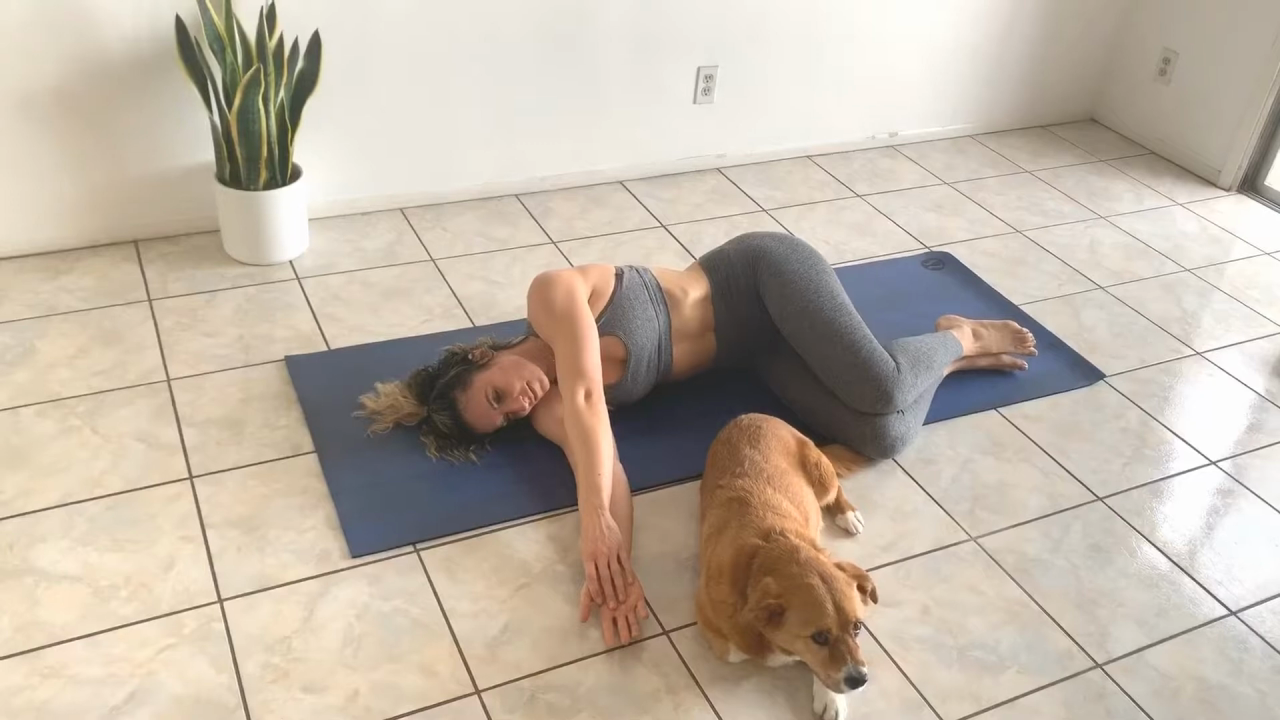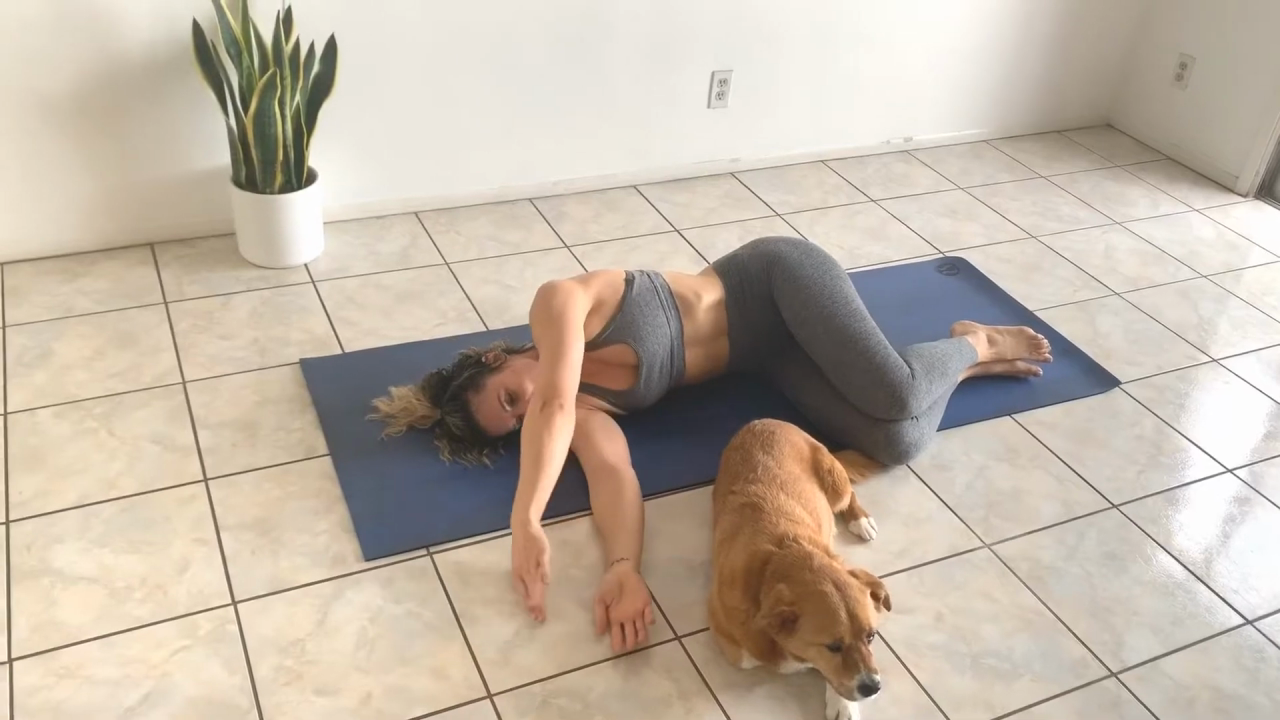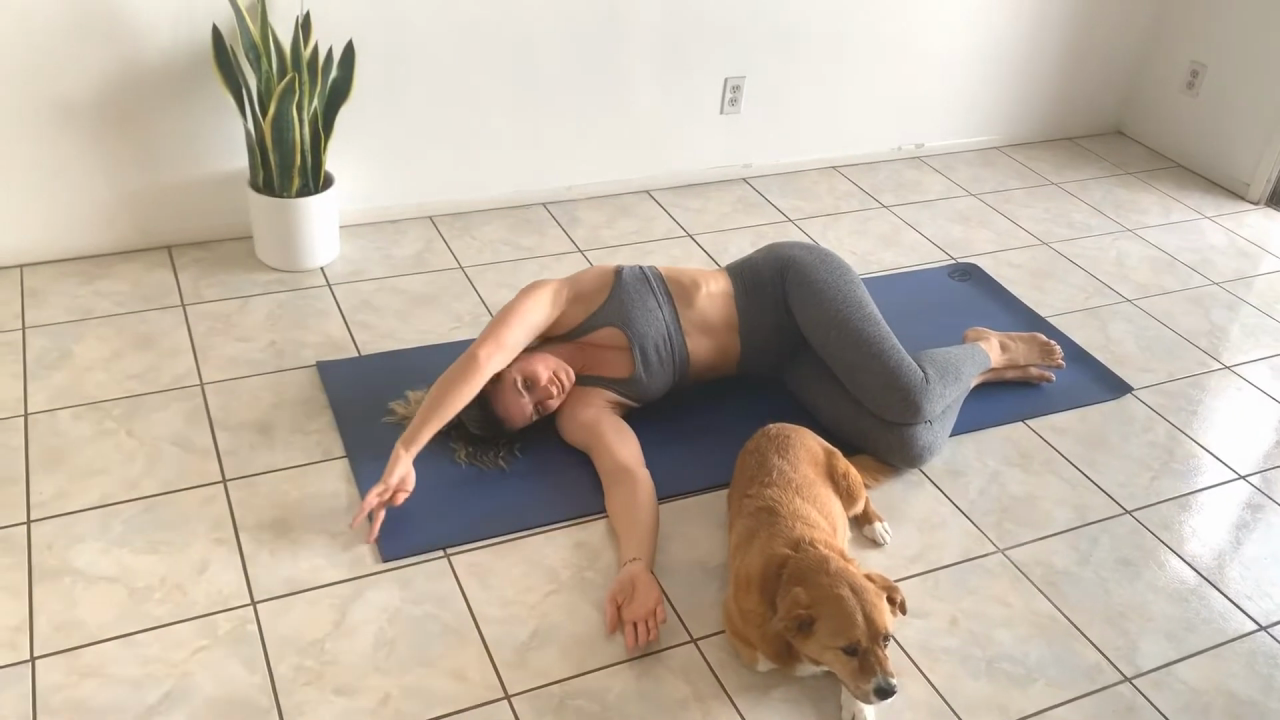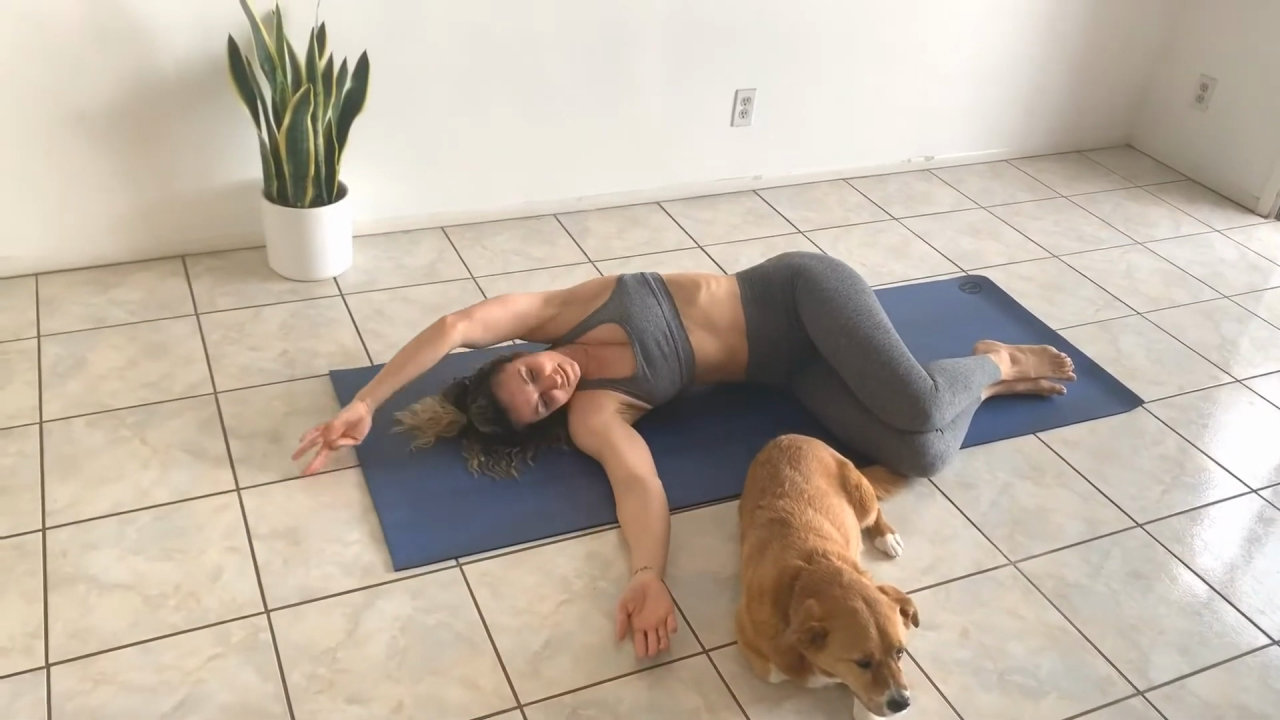
dt=0.7s
person 1, frame 1
left shoulder: (551, 294)
right shoulder: (550, 412)
left elbow: (588, 396)
right elbow: (603, 460)
left wrist: (596, 522)
right wrist: (617, 561)
left hip: (763, 274)
right hip: (750, 348)
left knee: (881, 392)
right knee: (881, 436)
left ankle: (957, 338)
right ankle: (950, 356)
person 1, frame 2
left shoulder: (557, 302)
right shoulder: (585, 413)
left elbow: (557, 404)
right elbow: (612, 471)
left wrist: (525, 524)
right wrist: (622, 566)
left hip: (778, 276)
right hip: (764, 351)
left knee: (894, 399)
right knee: (895, 442)
left ankle: (972, 344)
right ankle: (965, 360)
person 1, frame 3
left shoulder: (555, 303)
right shoulder: (582, 413)
left elbow: (481, 358)
right elbow: (626, 472)
left wrist: (404, 449)
right wrist: (635, 566)
left hip: (789, 279)
right hip: (775, 359)
left knee: (909, 403)
right knee: (907, 444)
left ankle: (985, 350)
right ankle: (980, 365)
person 1, frame 4
left shoulder: (557, 313)
right shoulder: (592, 416)
left elbow: (456, 327)
right elbow: (639, 482)
right wrist: (646, 574)
left hip: (799, 289)
right hip: (785, 368)
left knee: (917, 411)
right knee: (918, 454)
left ankle: (994, 364)
right ankle: (988, 377)
